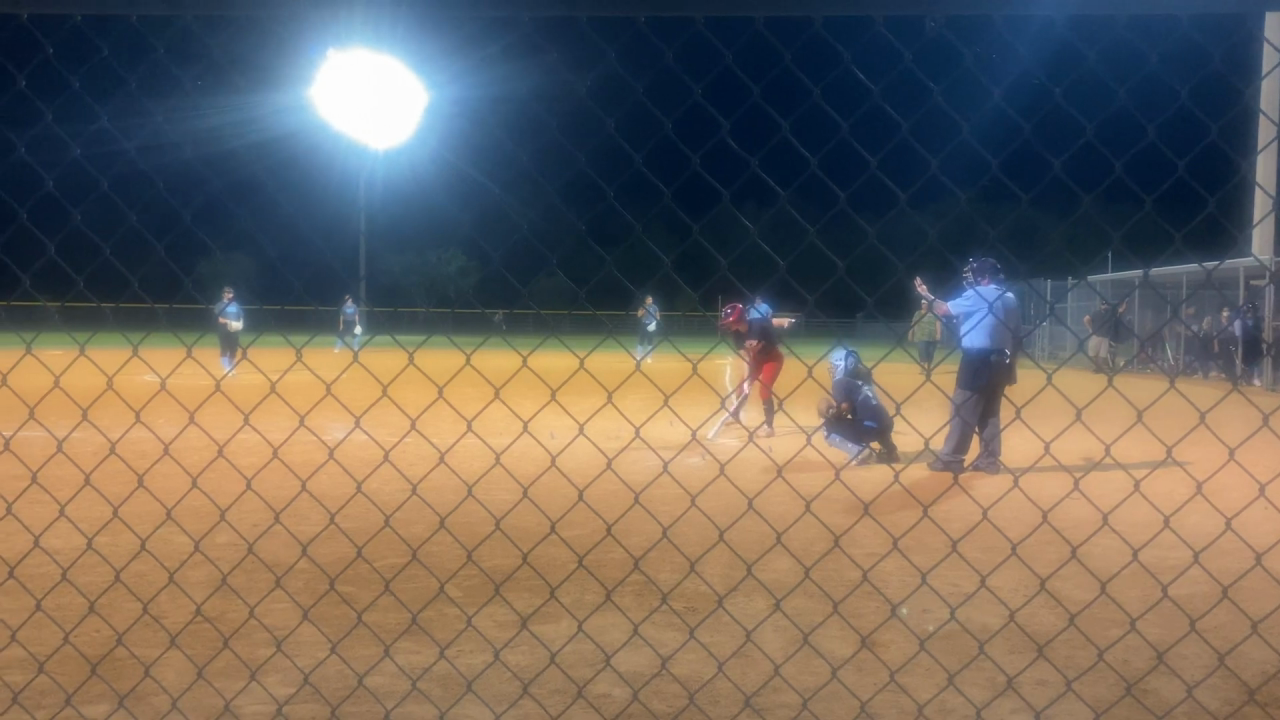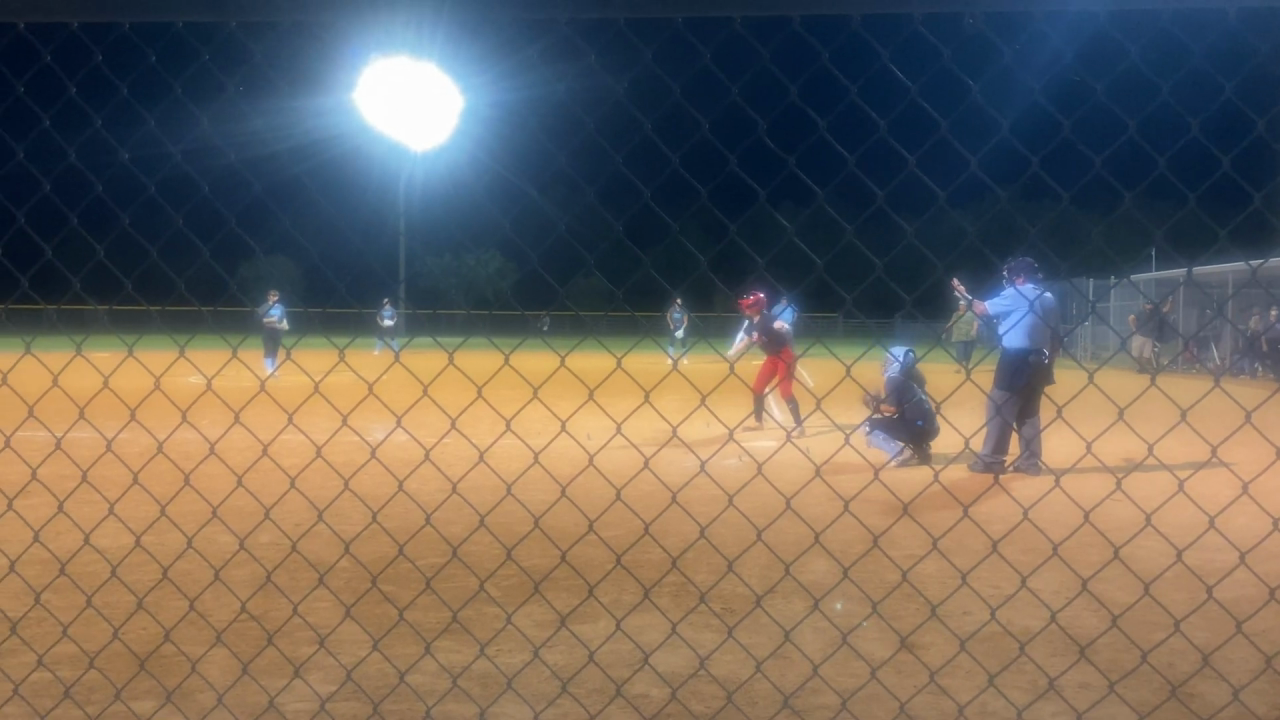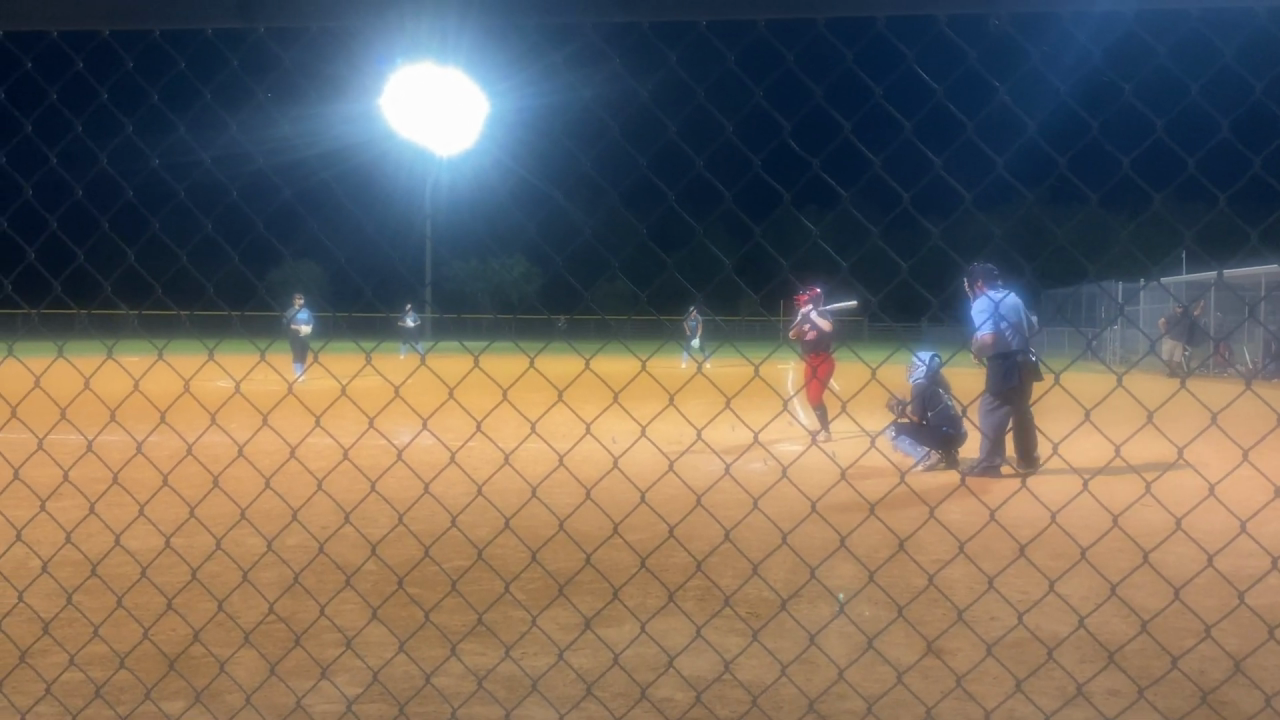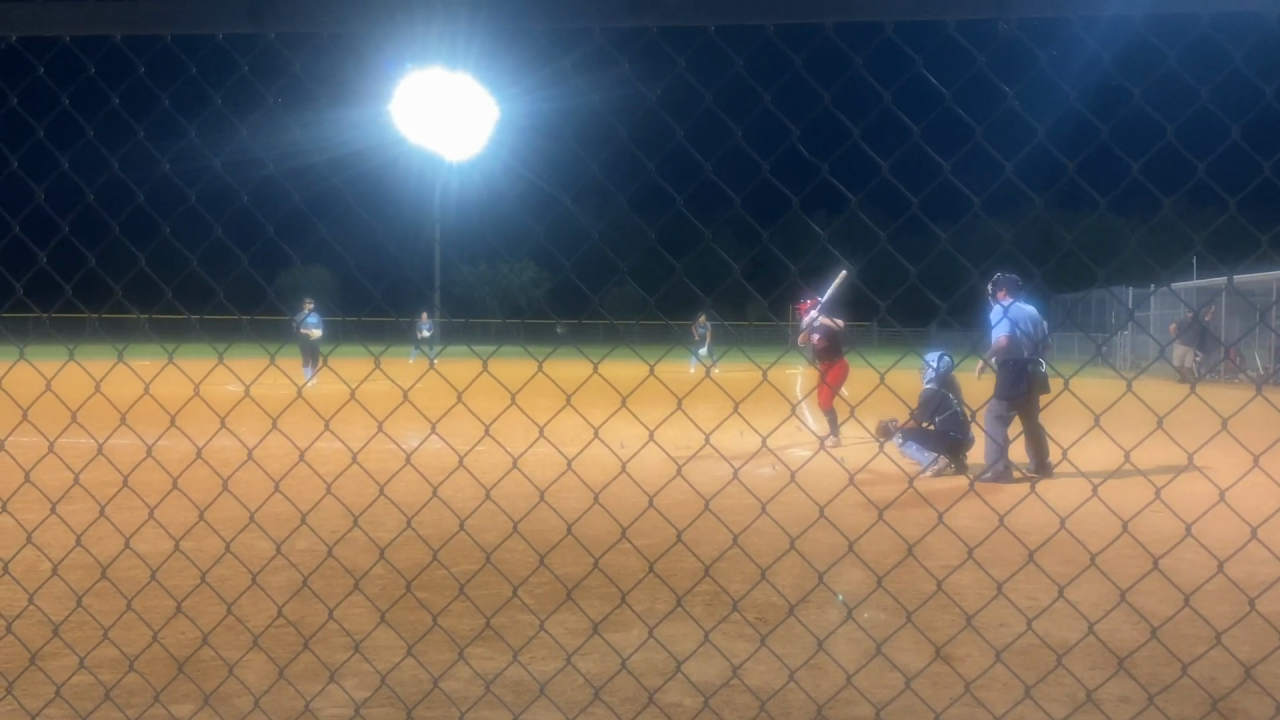
dt=1s
person 1, frame 1
left shoulder: (979, 294)
right shoulder: (1011, 299)
left elbow: (943, 310)
right elbow: (1016, 337)
left wrist: (927, 295)
right wrist: (1011, 365)
left hip: (977, 360)
right hip: (999, 362)
left knee: (963, 410)
right knee: (990, 412)
left ankle: (951, 458)
right ankle: (989, 459)
person 1, frame 2
left shoulder: (1015, 294)
right shoulder: (1049, 299)
left elbow: (982, 309)
right elbow: (1056, 337)
left wrist: (964, 295)
right wrist: (1049, 363)
left hip: (1015, 361)
right hip: (1039, 362)
left knee: (999, 409)
right knee: (1029, 413)
left ankle: (991, 460)
right ankle: (1030, 461)
person 1, frame 3
left shoulder: (982, 303)
right shoulder: (1014, 298)
left elbow: (988, 340)
right elbow: (1032, 329)
left wrist: (976, 351)
left hip: (1003, 365)
right hip: (1025, 361)
left knee: (991, 413)
right knee: (1021, 410)
left ankle: (989, 464)
right ankle: (1027, 458)
person 1, frame 4
left shoulder: (1001, 309)
right shoulder: (1033, 311)
left elbow: (1003, 341)
right elbow: (1045, 344)
left wrist: (985, 359)
left hip: (1013, 372)
right hip: (1034, 372)
left knee: (995, 418)
right knee: (1031, 420)
left ankle: (998, 469)
right ankle: (1041, 465)
